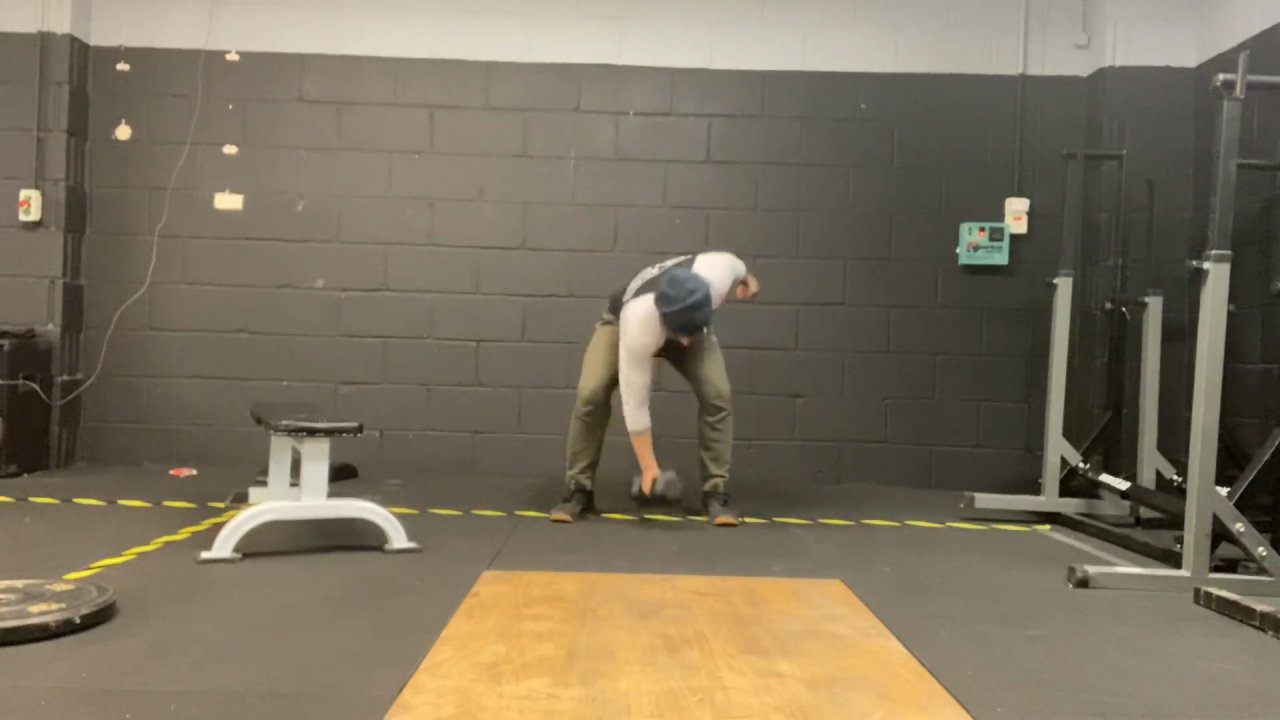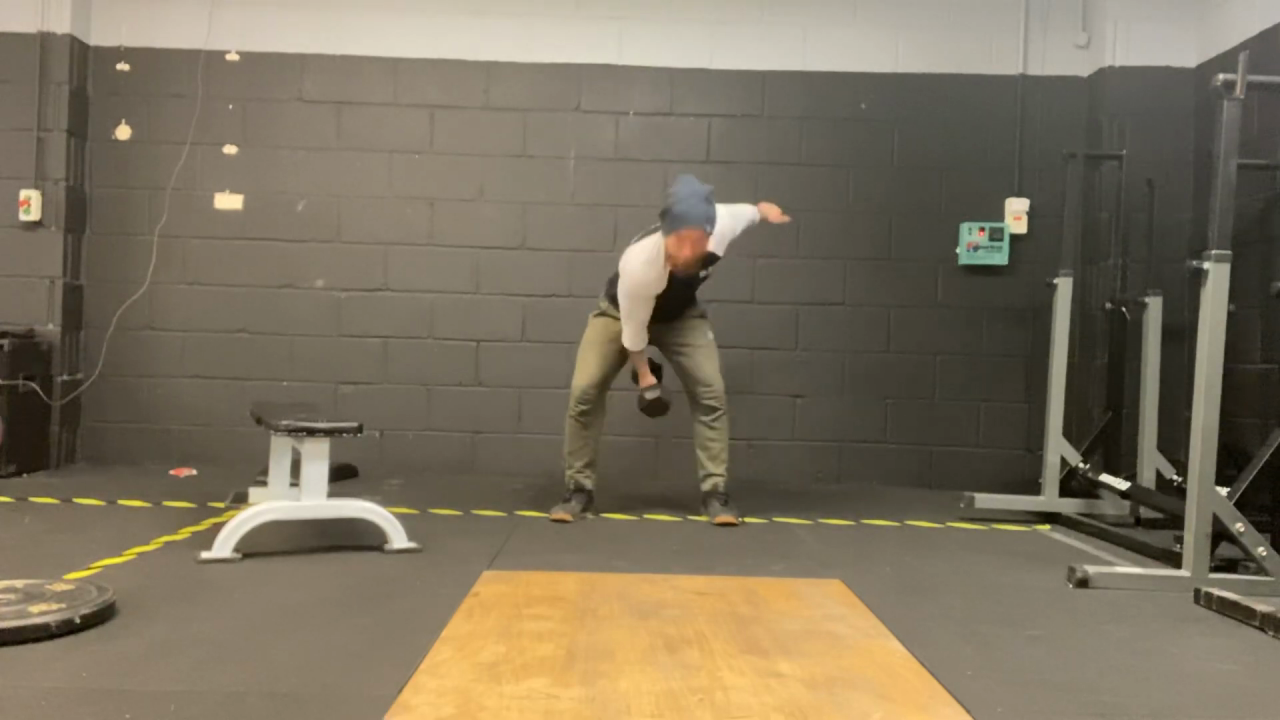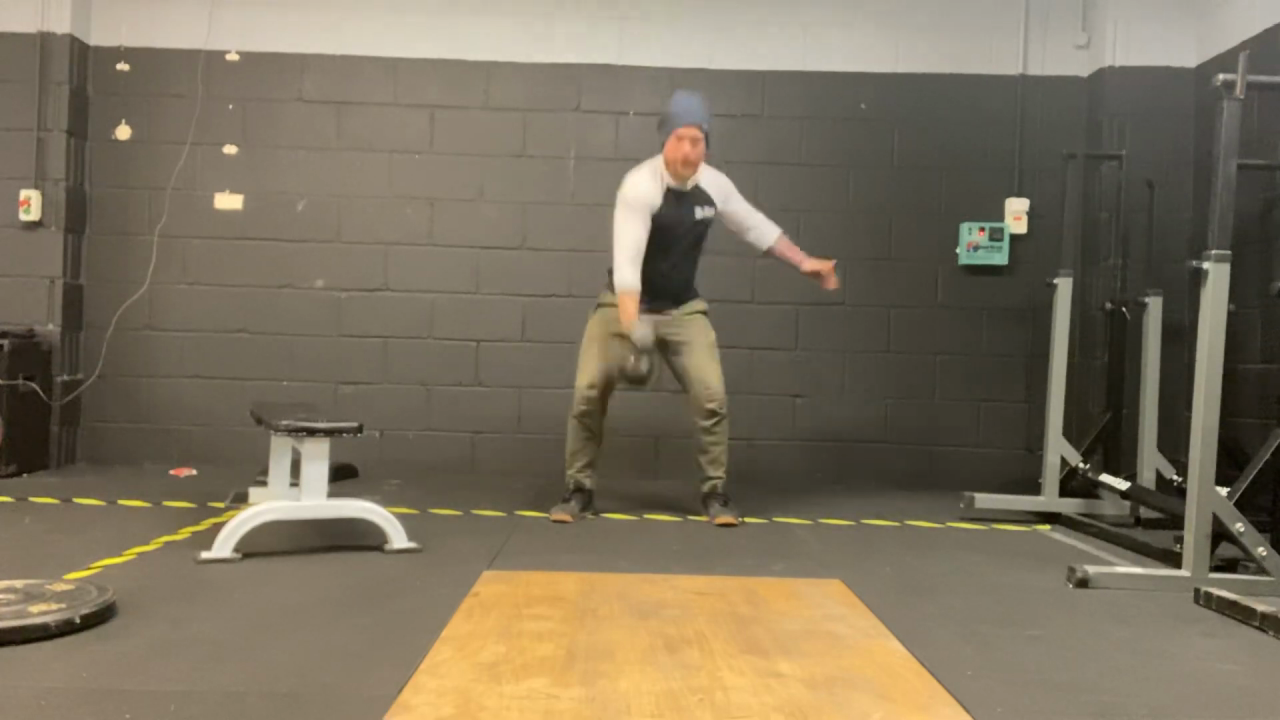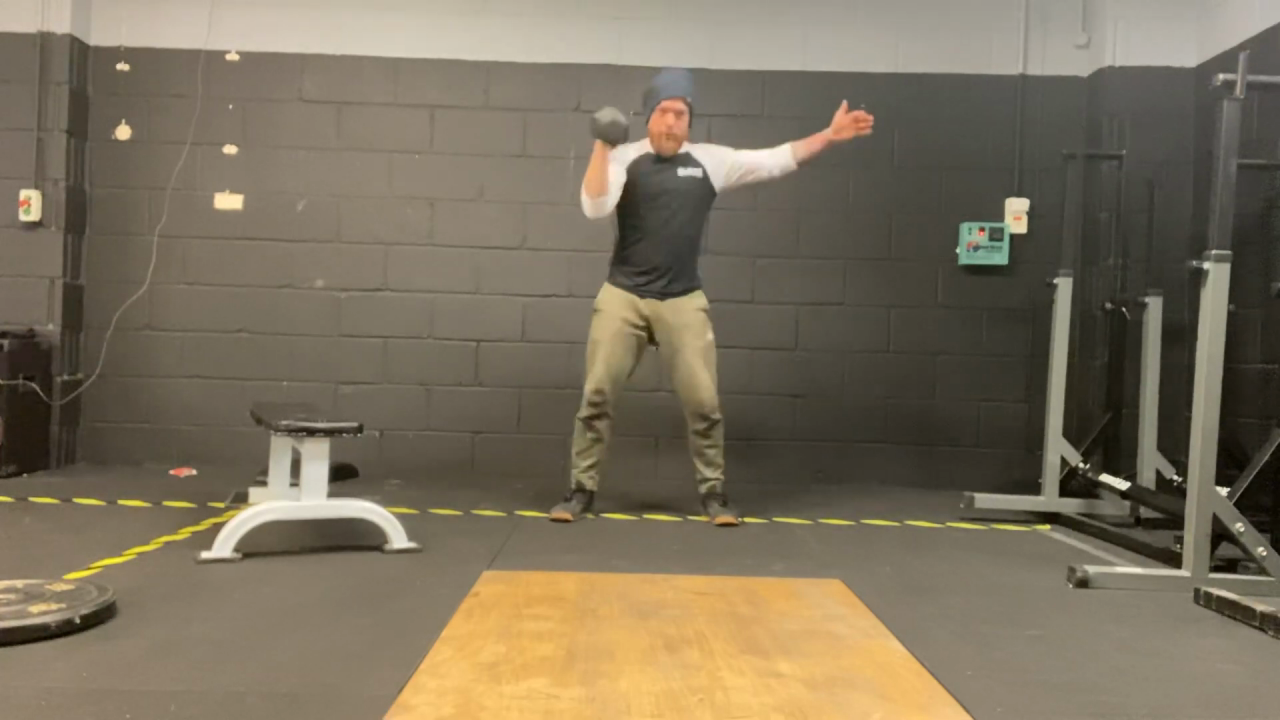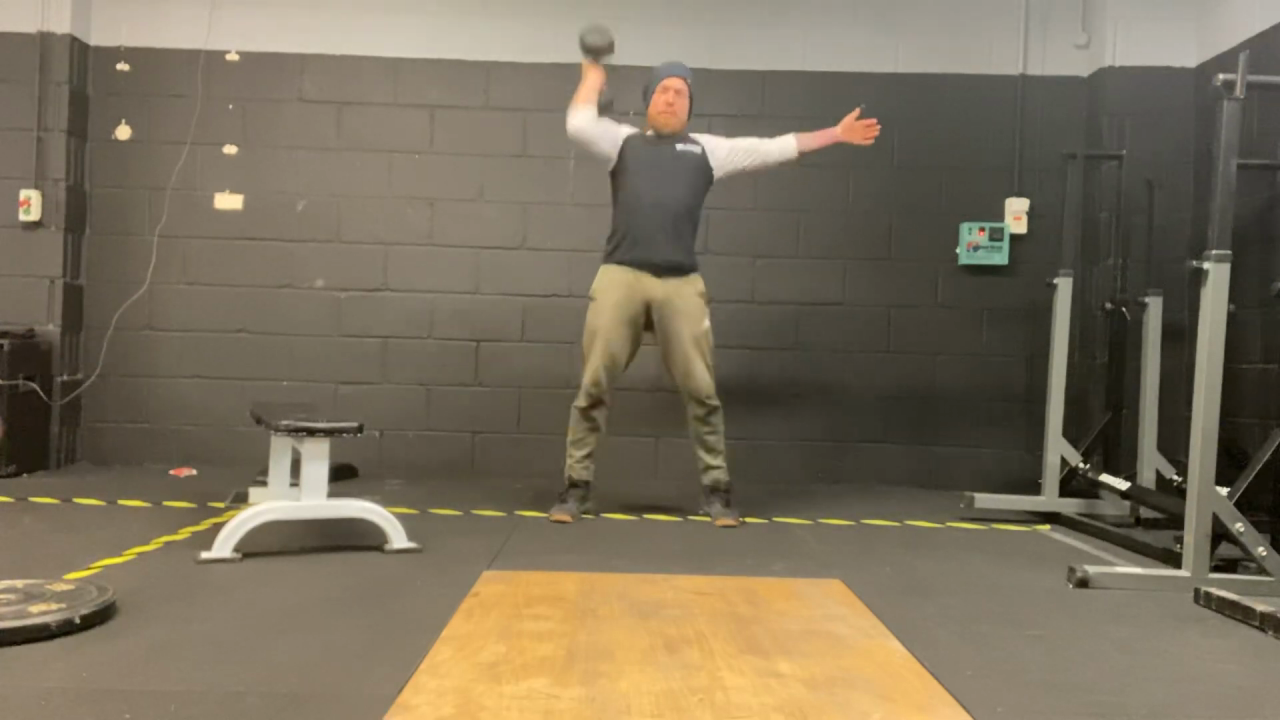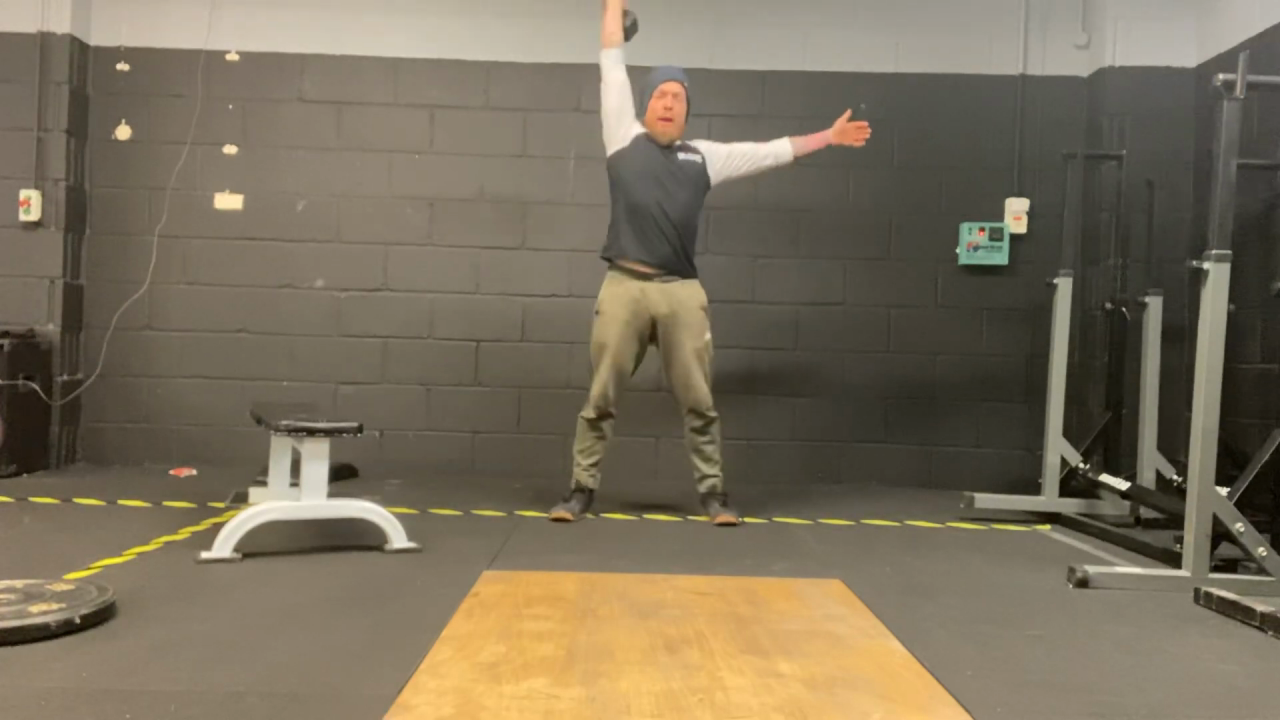
dt=0.4s
person 1, frame 1
left shoulder: (715, 276)
right shoulder: (638, 325)
left elbow: (734, 265)
right elbow: (635, 404)
left wrist: (747, 279)
right wrist: (649, 469)
left hip: (690, 320)
right hip: (621, 323)
left knee: (717, 395)
right knee: (592, 394)
left ankle: (715, 493)
right ankle: (578, 490)
person 1, frame 2
left shoulder: (723, 223)
right shoulder: (639, 263)
left elbow: (746, 211)
right elbow: (634, 330)
left wrist: (764, 209)
right wrist: (643, 374)
left hip: (681, 316)
right hip: (620, 314)
left knee: (711, 391)
right knee: (585, 390)
left ankle: (715, 492)
right ankle: (578, 490)
person 1, frame 3
left shoulder: (714, 184)
right shoulder: (640, 184)
left elbow: (756, 228)
right elbow: (626, 263)
left wrist: (804, 262)
right wrist: (630, 327)
left hip: (684, 310)
right hip: (623, 303)
left knee: (710, 397)
right knee: (589, 392)
left ankle: (715, 492)
right ankle: (578, 490)
person 1, frame 4
left shoulder: (710, 160)
right shoulder: (624, 157)
left elbow: (774, 161)
right elbow: (594, 208)
left wrist: (828, 135)
right wrist: (600, 150)
left hip: (682, 301)
right hip: (622, 296)
left knee: (702, 401)
right knee: (597, 394)
left ankle: (713, 492)
right ankle: (581, 489)
person 1, frame 5
left shoulder: (705, 148)
right shoulder: (624, 140)
left elbow: (772, 149)
right elbow: (578, 125)
left wrist: (835, 134)
right wrist: (592, 78)
left hip: (680, 285)
right hip: (619, 279)
left knee: (701, 391)
right knee: (593, 386)
left ankle: (716, 489)
right ankle: (576, 486)
person 1, frame 6
left shoulder: (704, 156)
right shoulder: (624, 138)
left elbow: (771, 152)
right elbow: (612, 67)
left wrist: (829, 136)
left hip: (682, 293)
right hip: (623, 288)
left knee: (698, 401)
right knee: (601, 397)
left ankle: (712, 492)
right ankle: (581, 489)
